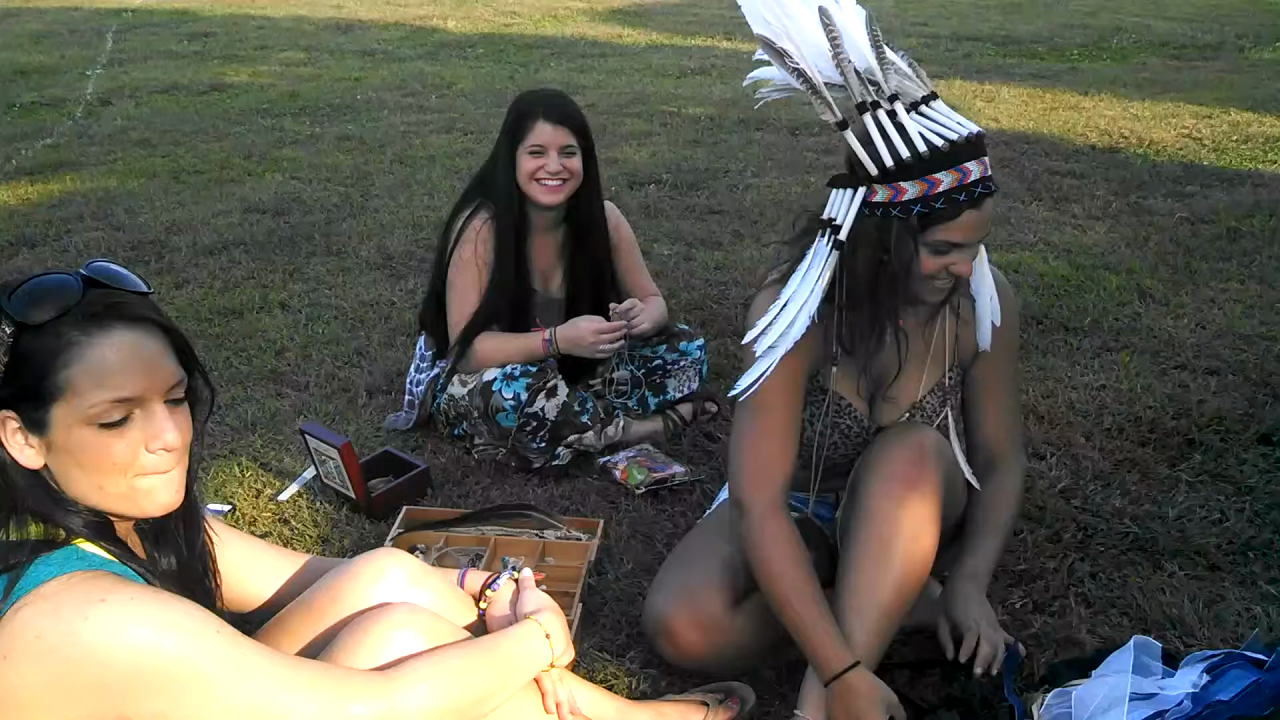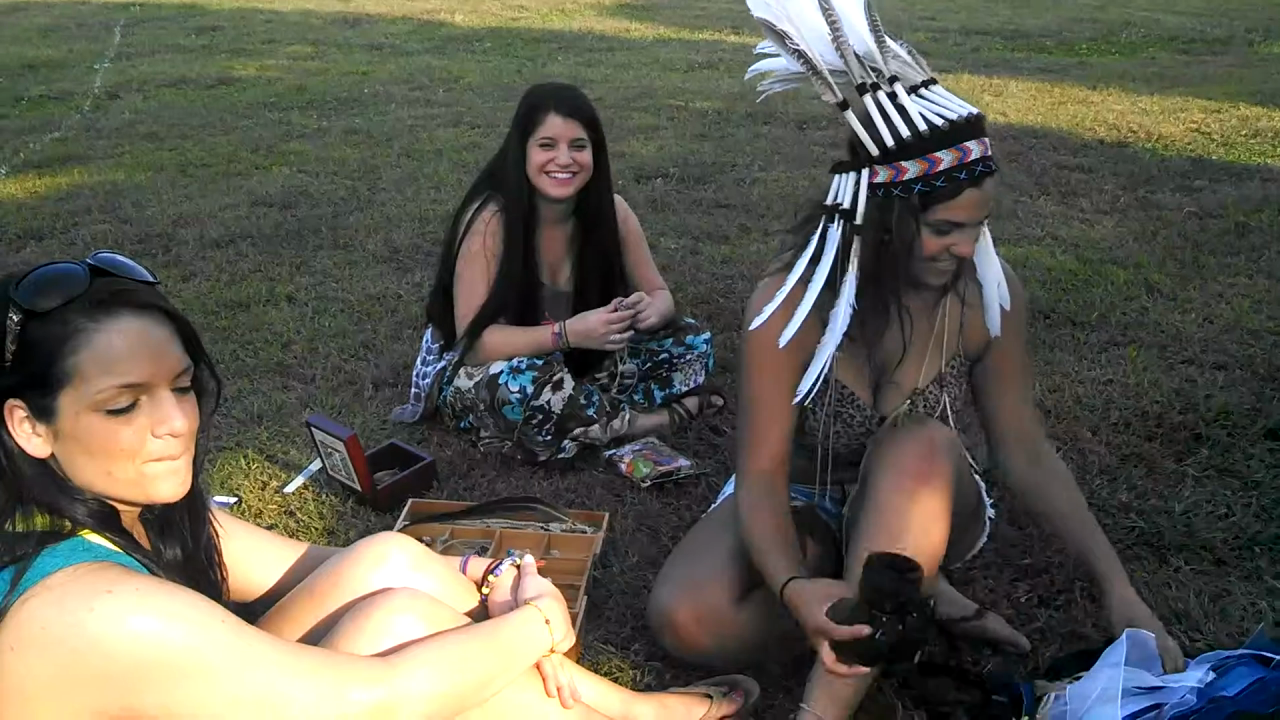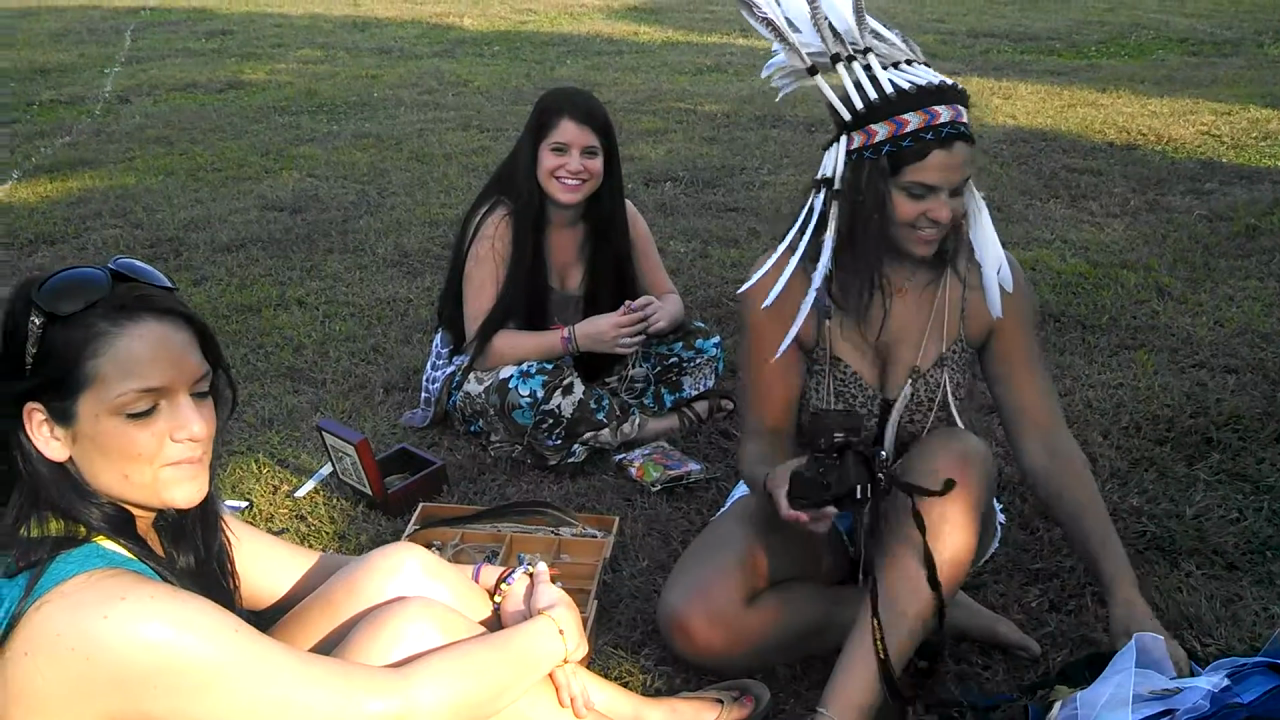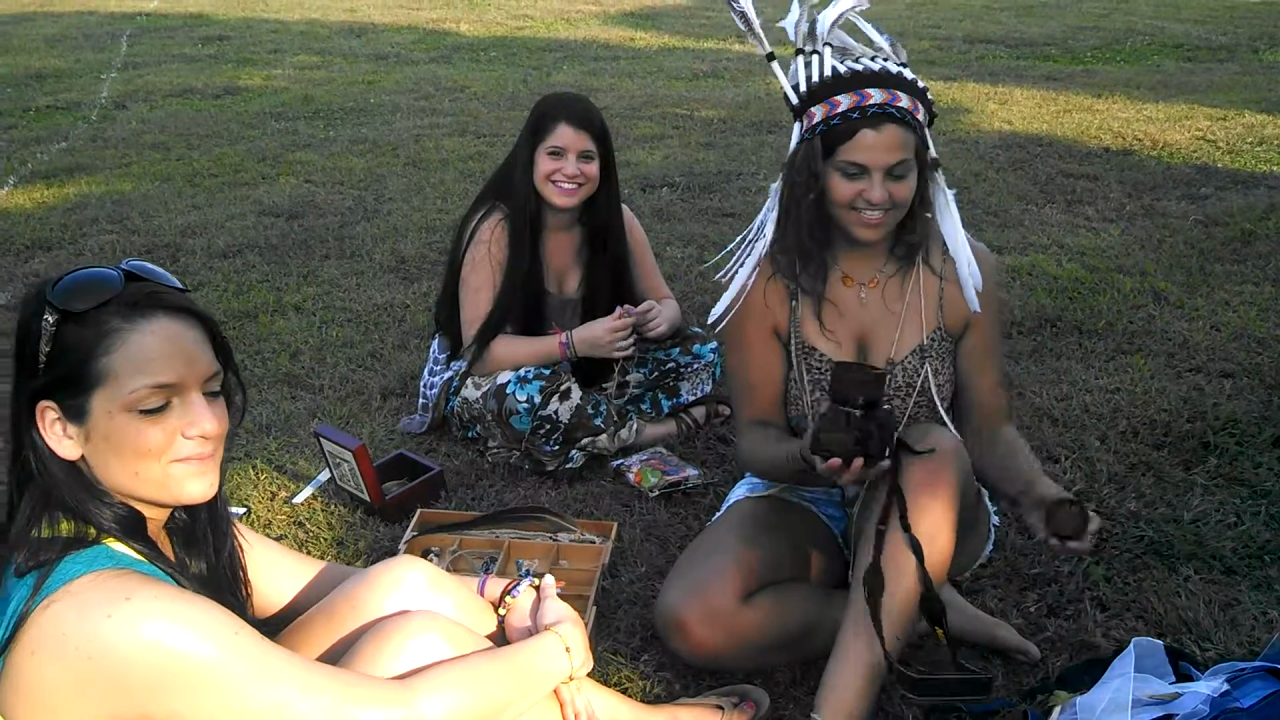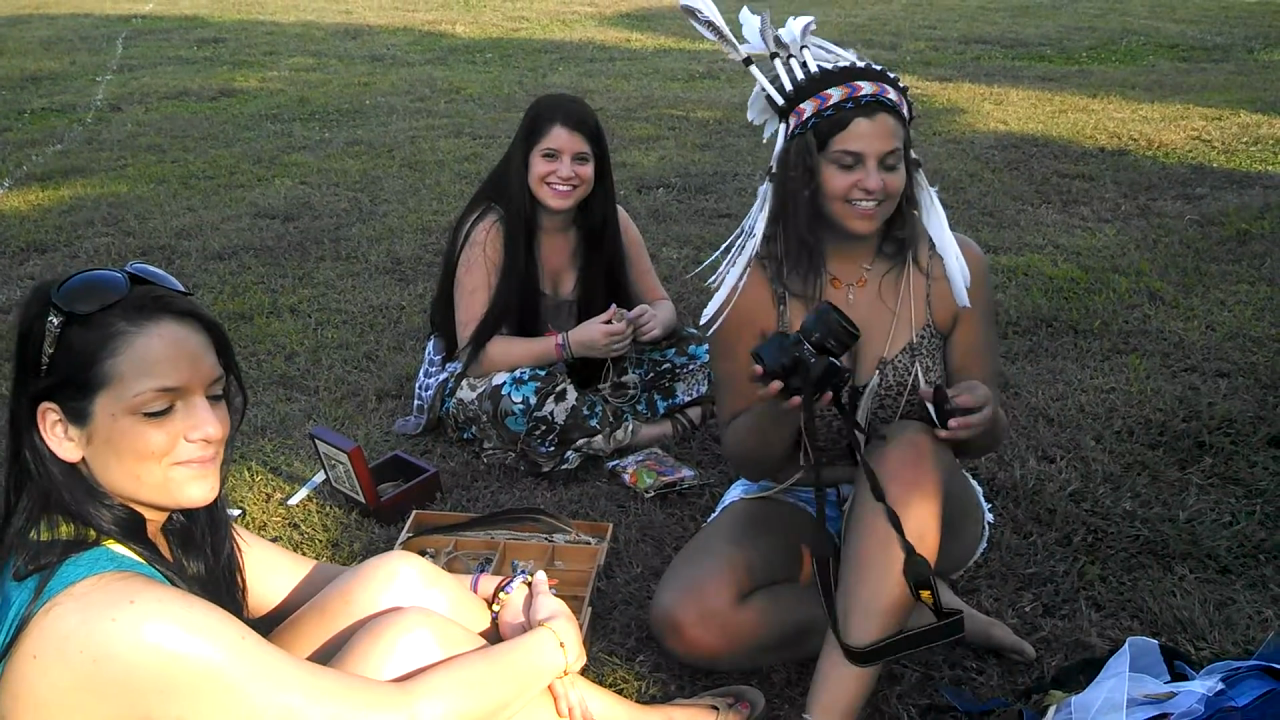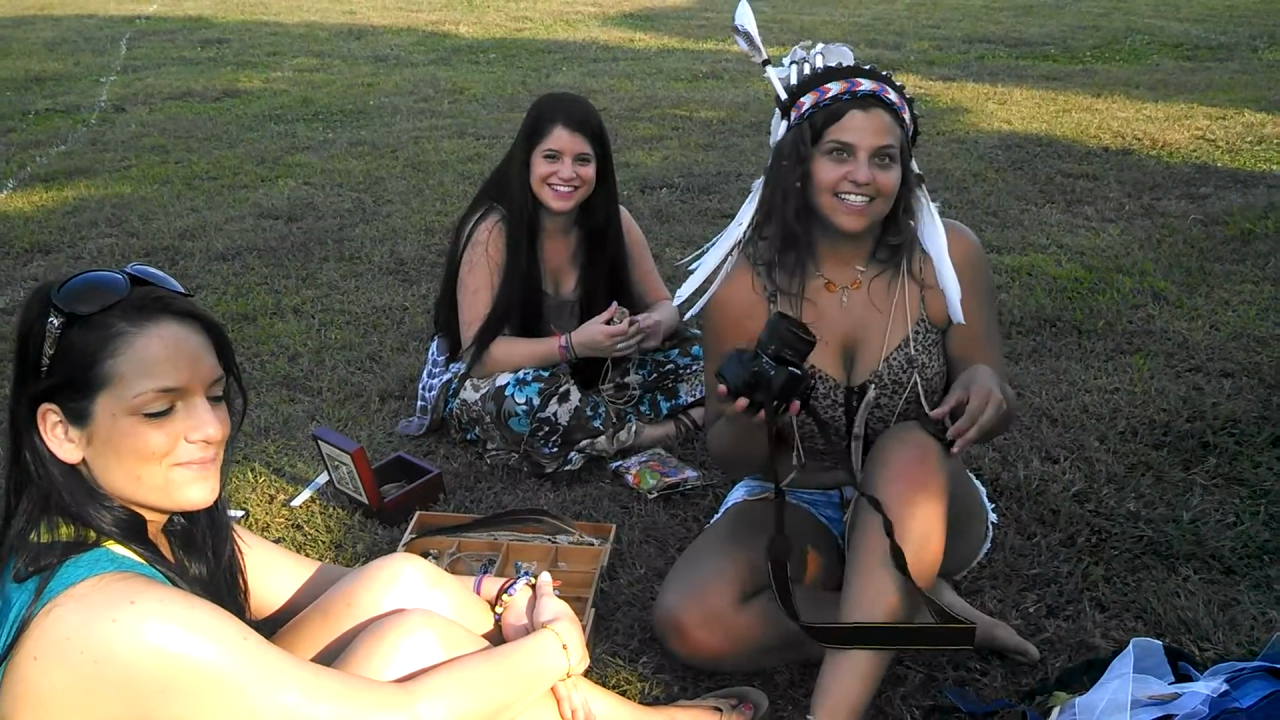
dt=0.4s
person 1, frame 1
left shoulder: (128, 522)
right shoulder: (81, 622)
left elbow: (331, 579)
left wrist: (490, 597)
right wrist: (536, 636)
left knee: (388, 580)
right knee: (399, 635)
person 1, frame 2
left shoulder: (133, 510)
right shoulder: (89, 609)
left elbow: (334, 566)
left wrist: (490, 584)
right wrist: (539, 622)
left knee: (389, 562)
right knee: (399, 621)
person 1, frame 3
left shoulder: (144, 518)
right shoulder: (101, 618)
left elbow: (342, 574)
left wrist: (503, 592)
right wrist: (550, 631)
left knee: (404, 573)
right knee: (414, 629)
person 1, frame 4
left shoulder: (158, 519)
right shoulder: (105, 617)
left elbow: (353, 586)
left wrist: (511, 603)
right wrist: (557, 650)
left knee: (406, 586)
right knee: (417, 642)
person 1, frame 5
left shoulder: (149, 523)
right shoulder: (109, 618)
left elbow: (358, 586)
left wrist: (497, 603)
right wrist: (549, 643)
left knee: (400, 582)
right knee: (411, 637)
person 1, frame 6
left shoulder: (150, 524)
right shoulder: (108, 620)
left elbow: (340, 586)
left wrist: (501, 609)
right wrist: (551, 649)
left knee: (403, 583)
right knee: (413, 640)
person 2, frame 1
left shoulder: (985, 302)
right shoulder: (792, 313)
left elbow: (1000, 460)
right elbow: (762, 504)
left wrist: (972, 578)
left hip: (910, 517)
right hip: (798, 513)
left knee: (913, 454)
right knee: (682, 627)
right ankle: (906, 603)
person 2, frame 2
left shoulder: (989, 292)
right shoulder: (793, 302)
left elbow: (1026, 454)
right elbow: (761, 477)
left wrist: (1117, 590)
right wrist: (797, 593)
left hip: (919, 510)
right hip: (804, 505)
left knee: (924, 447)
right knee: (685, 619)
right ankle: (917, 605)
person 2, frame 3
left shoulder: (988, 281)
right shoulder: (785, 285)
left elbow: (1045, 445)
right elbow: (761, 443)
left wrist: (1124, 594)
right wrist: (783, 480)
left hip: (934, 515)
right hip: (814, 510)
left knee: (957, 456)
right knee: (694, 622)
right ankle: (926, 609)
person 2, frame 4
left shoulder: (965, 271)
right shoulder: (765, 277)
left elbow: (990, 428)
right elbow: (754, 440)
left wrist: (1034, 488)
right wrist: (808, 460)
left hip: (928, 515)
right hip: (800, 504)
left knee: (933, 451)
right knee: (690, 622)
right ankle: (924, 611)
person 2, frame 5
left shoulder: (951, 264)
right shoulder: (754, 281)
left elbow: (986, 438)
right elbow: (748, 461)
left wrist: (977, 412)
right wrist: (777, 411)
left hip: (919, 510)
right hip: (793, 506)
left knee: (905, 449)
right knee: (686, 622)
right ankle: (914, 611)
person 2, frame 6
left shoulder: (949, 256)
right shoulder: (745, 284)
left elbow: (996, 415)
right elbow: (729, 456)
left wrist: (985, 387)
right wrist: (751, 422)
left hip: (921, 513)
right hip: (794, 508)
left knee: (908, 448)
right knee: (689, 623)
right ankle: (919, 608)
person 3, frame 1
left shoulder: (602, 217)
right shoulder: (481, 226)
left elbow: (653, 302)
right elbow: (465, 348)
left wrist: (639, 318)
right wrist: (557, 340)
left hip: (568, 370)
right hip: (477, 381)
left knee: (686, 349)
right knee: (511, 396)
right ankle: (646, 424)
person 3, frame 2
left shoulder: (610, 210)
right shoulder: (491, 218)
left elbow: (660, 295)
right elbow: (473, 341)
left wrist: (648, 310)
right wrist: (567, 334)
left hip: (577, 362)
right hip: (484, 373)
left knee: (693, 342)
right knee: (518, 388)
right ankle: (652, 417)
person 3, frame 3
left shoulder: (619, 214)
right shoulder: (499, 222)
left elbow: (670, 300)
right elbow: (482, 345)
left wrist: (657, 315)
right wrist: (576, 337)
left hip: (585, 367)
right hip: (492, 377)
left knee: (702, 346)
right knee: (529, 393)
right ankle: (658, 422)
person 3, frame 4
left shoulder: (615, 219)
right shoulder: (495, 227)
left elbow: (665, 304)
right elbow: (479, 351)
left wrist: (657, 319)
right wrist: (573, 343)
left hip: (584, 371)
right hip: (490, 382)
left knee: (699, 351)
right knee: (528, 397)
right ankle: (664, 426)
person 3, frame 5
left shoulder: (610, 220)
right shoulder: (491, 229)
left elbow: (660, 305)
right elbow: (475, 352)
left wrist: (652, 322)
right wrist: (569, 344)
left hip: (580, 372)
right hip: (484, 384)
left knee: (693, 351)
right knee: (524, 399)
right ankle: (662, 427)
person 3, frame 6
left shoulder: (612, 220)
right shoulder: (492, 228)
left elbow: (663, 305)
right elbow: (478, 353)
left wrist: (656, 324)
right wrist: (572, 345)
left hip: (585, 373)
right hip: (489, 383)
left knee: (693, 351)
right knee: (527, 400)
right ankle: (670, 427)
